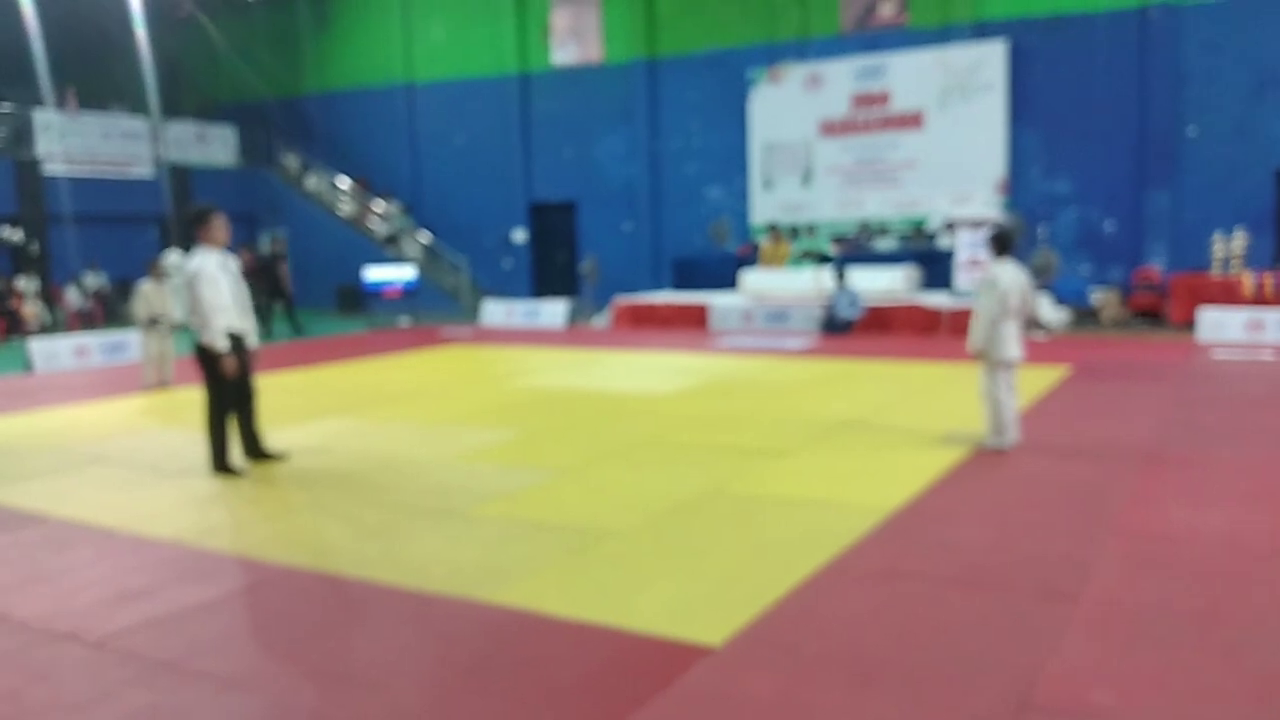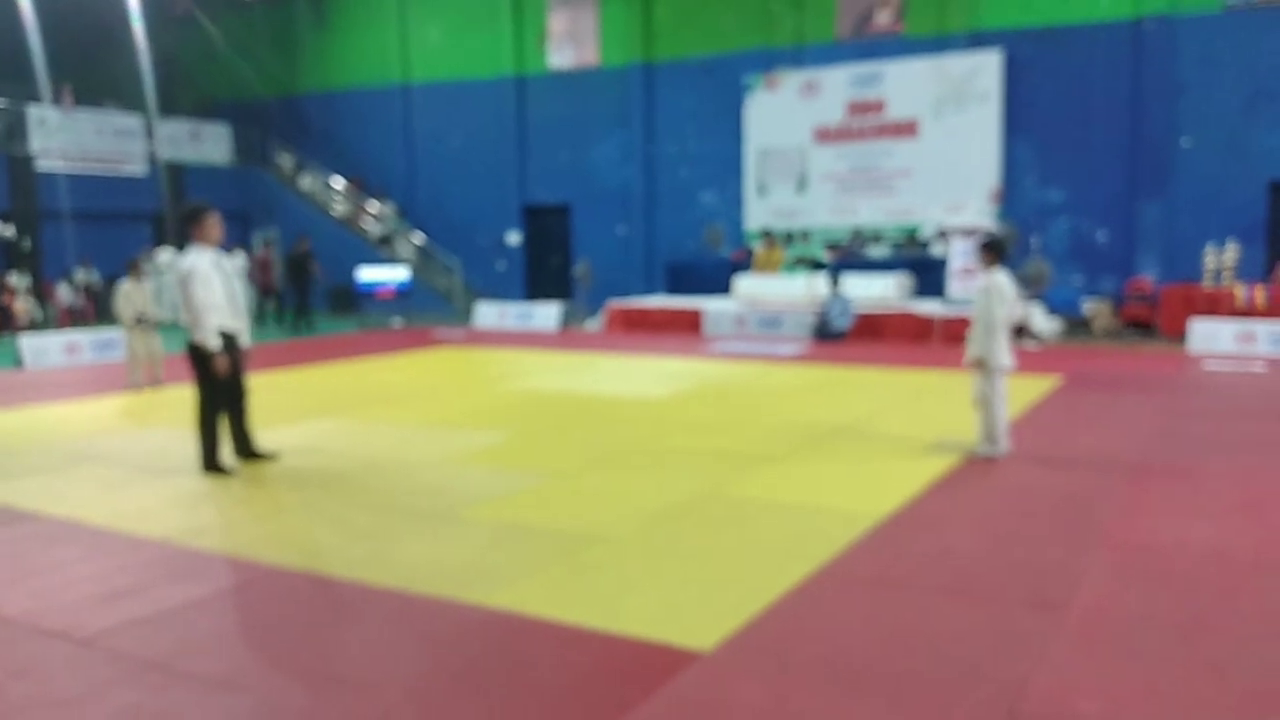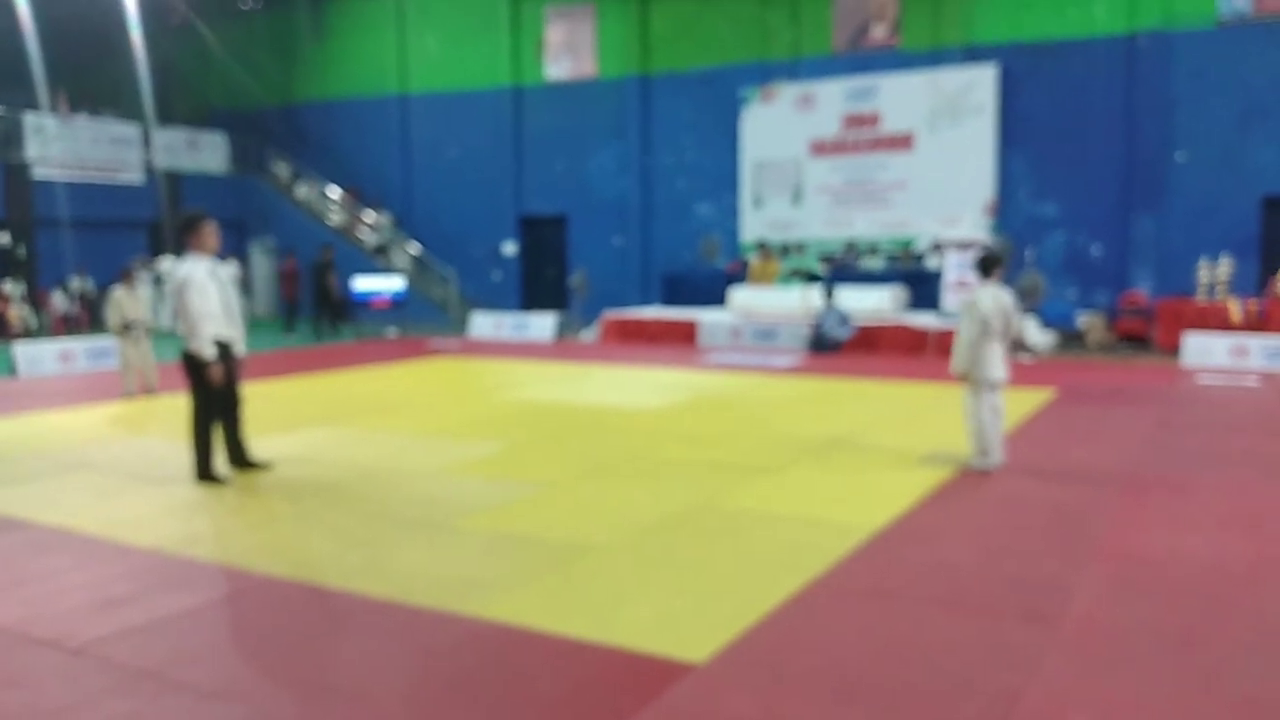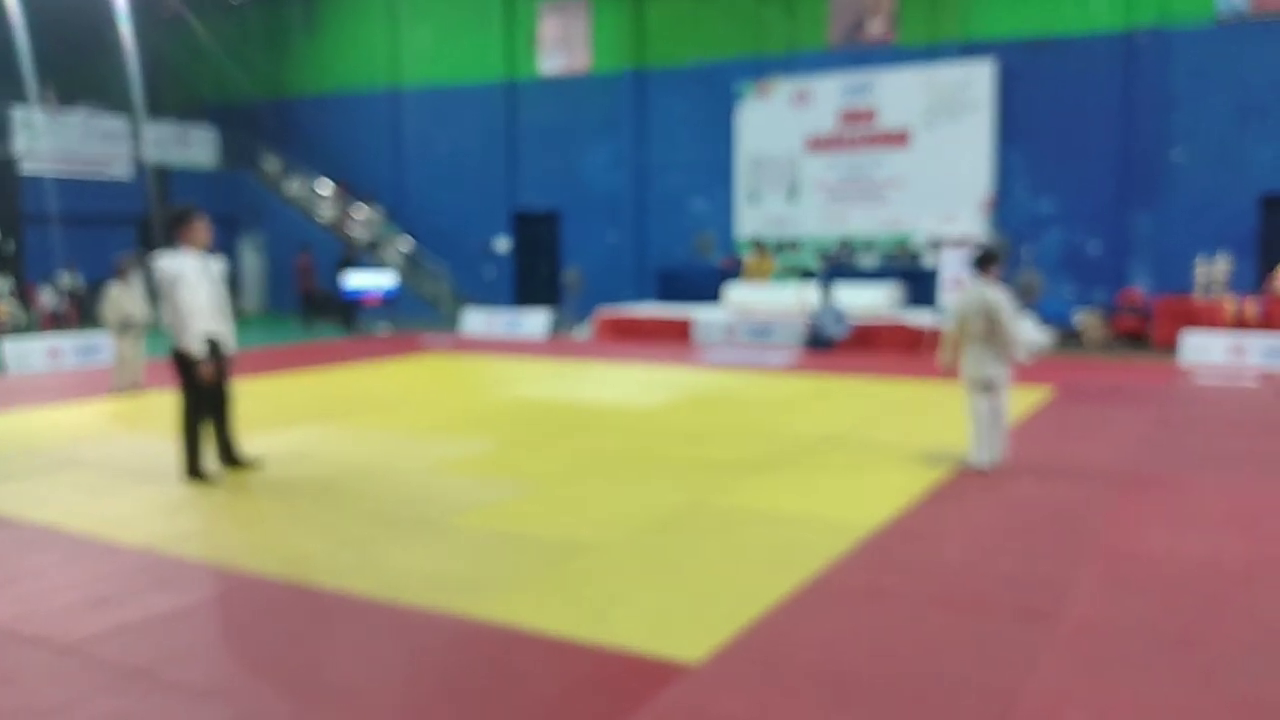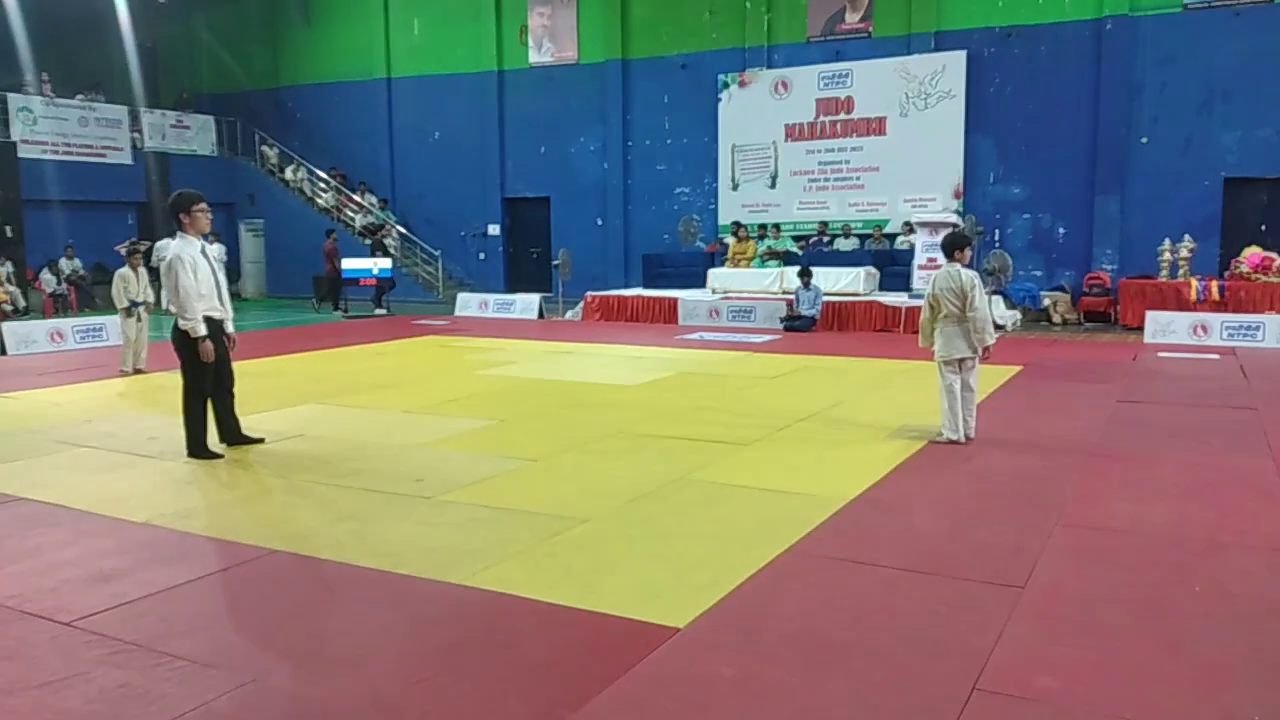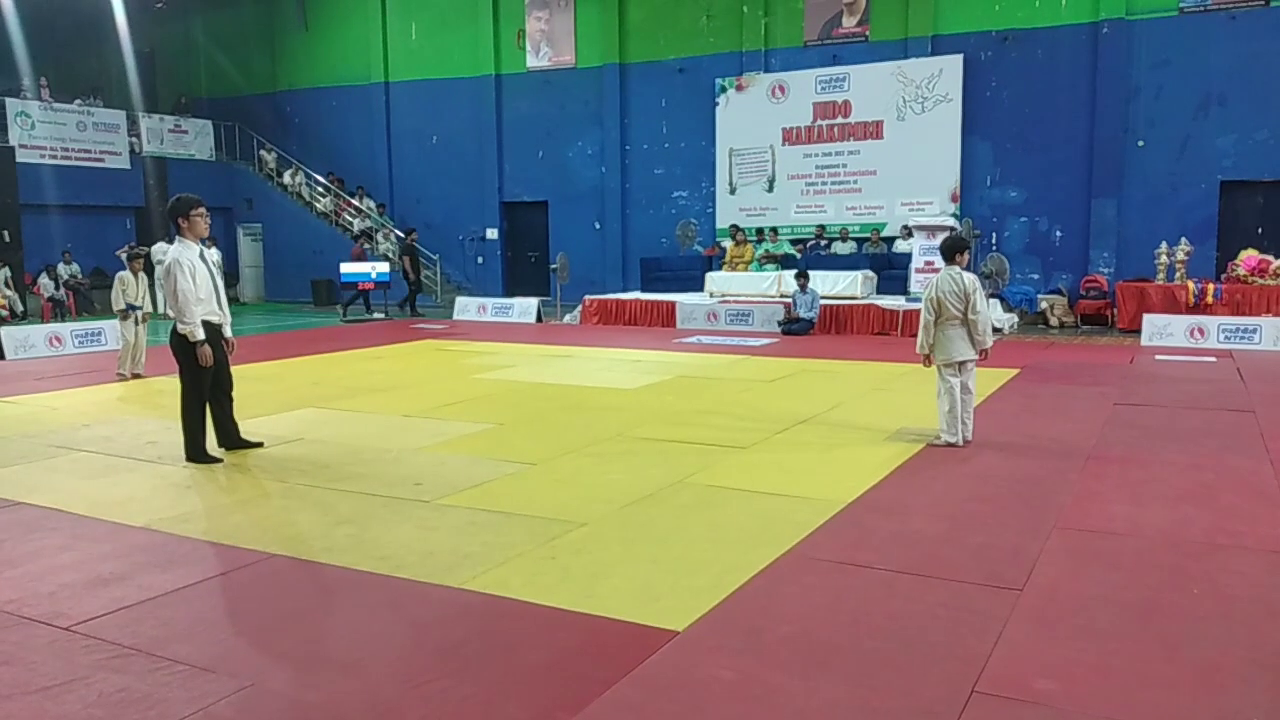
dt=0.5s
person 1, frame 1
left shoulder: (226, 259)
right shoulder: (200, 265)
right elbow: (209, 310)
left wrist: (249, 342)
right wrist: (223, 351)
left hip: (235, 340)
right hip: (217, 345)
left knee: (244, 397)
right knee: (221, 403)
left ankle: (254, 448)
right ankle: (220, 461)
person 1, frame 2
left shoulder: (218, 259)
right shoulder: (194, 264)
right elbow: (201, 309)
left wrist: (241, 341)
right wrist: (215, 350)
left hip: (227, 339)
right hip: (209, 344)
left knee: (235, 397)
right knee: (212, 402)
left ankle: (245, 448)
right ankle: (210, 461)
person 1, frame 3
left shoulder: (215, 269)
right shoulder: (190, 273)
right elbow: (196, 318)
left wrist: (237, 349)
right wrist: (210, 359)
left hip: (224, 348)
right hip: (205, 352)
left knee: (230, 406)
right knee: (207, 411)
left ankle: (239, 457)
right ankle: (204, 469)
person 1, frame 4
left shoulder: (208, 264)
right shoulder: (179, 269)
right elbow: (185, 315)
left wrist: (226, 347)
right wrist: (198, 356)
left hip: (213, 345)
right hip: (195, 349)
left knee: (218, 404)
right knee: (197, 408)
left ankle: (228, 455)
right ankle: (193, 467)
person 1, frame 5
left shoulder: (203, 249)
right shoulder: (181, 253)
right elbow: (188, 298)
left wrist: (227, 326)
right wrist: (201, 337)
left hip: (214, 326)
right hip: (196, 330)
left knee: (224, 383)
right knee: (198, 389)
left ankle: (232, 434)
right ankle: (197, 446)
person 1, frame 6
left shoulder: (202, 253)
right shoulder: (179, 258)
right elbow: (186, 303)
left wrist: (226, 331)
right wrist: (199, 341)
left hip: (212, 330)
right hip: (194, 335)
left knee: (222, 387)
right knee: (196, 394)
left ankle: (230, 438)
right ankle: (195, 450)
person 2, frame 1
left shoulder: (992, 275)
right shoulder: (1020, 272)
left elbow: (985, 313)
right elbow: (1027, 307)
left wrist: (976, 344)
left hip: (994, 341)
right hip: (1012, 339)
left knee: (996, 389)
right knee: (1006, 386)
left ankle: (1001, 437)
right ankle: (1010, 432)
person 2, frame 2
left shoulder: (991, 283)
right shoulder: (1005, 279)
left elbow: (987, 321)
right elbow: (1013, 314)
left wrist: (977, 353)
left hip: (989, 350)
right hip: (999, 348)
left knee: (989, 397)
right knee: (994, 396)
left ankle: (993, 445)
right ankle: (1000, 441)
person 2, frame 3
left shoulder: (975, 298)
right shoulder: (1006, 295)
left elbow: (966, 335)
right elbow: (1014, 329)
left wrist: (959, 365)
left hip: (978, 362)
right hip: (997, 361)
left knee: (980, 410)
right knee: (994, 408)
left ankle: (985, 458)
right ankle: (996, 454)
person 2, frame 4
left shoulder: (966, 295)
right shoulder: (997, 294)
left elbow: (954, 331)
right elbow: (1008, 330)
left wrist: (948, 358)
right wrist: (1014, 357)
left hip: (973, 360)
right hip: (996, 360)
left knee: (980, 409)
right knee: (997, 408)
left ankle: (982, 457)
right ankle: (995, 454)
person 2, frame 5
left shoulder: (936, 279)
right shoulder: (970, 277)
left elbow: (927, 315)
right elbow: (978, 313)
left wrist: (928, 341)
right wrist: (985, 341)
left hip: (945, 339)
right hip: (967, 338)
left knee: (950, 386)
right knee: (968, 386)
left ankle: (953, 432)
right ankle: (967, 430)
person 2, frame 6
left shoulder: (935, 283)
right shoulder: (970, 280)
left elbow: (928, 319)
right elbow: (978, 315)
left wrist: (925, 348)
right wrist: (984, 342)
left hip: (945, 342)
right hip: (966, 341)
left knee: (949, 389)
right knee: (966, 389)
left ankle: (951, 435)
right ankle: (965, 433)
